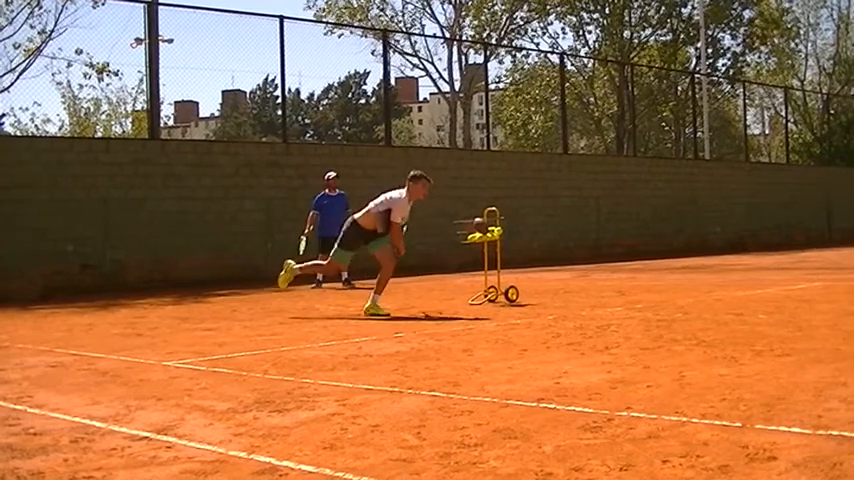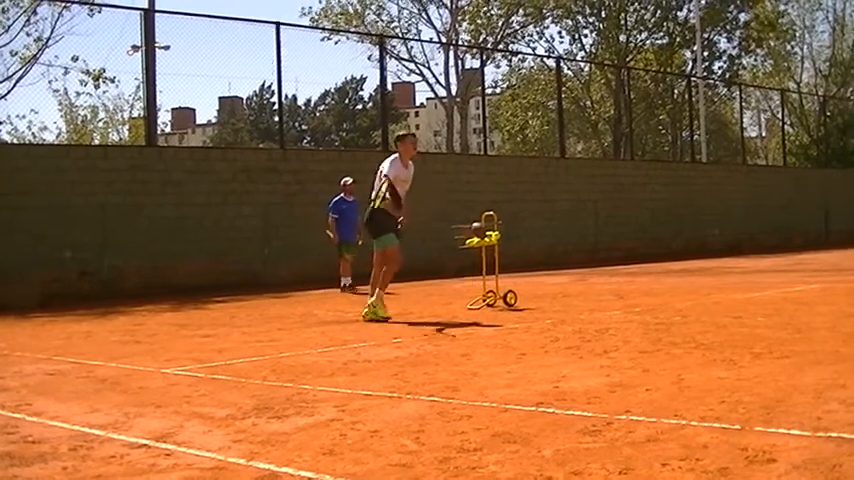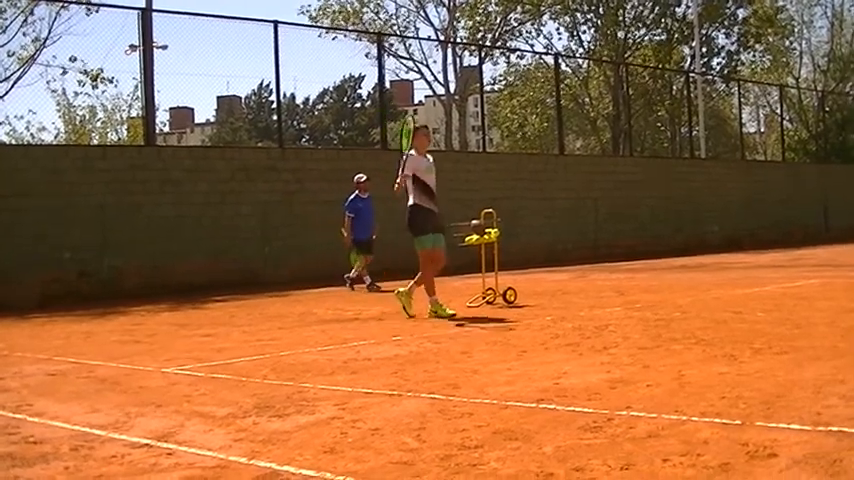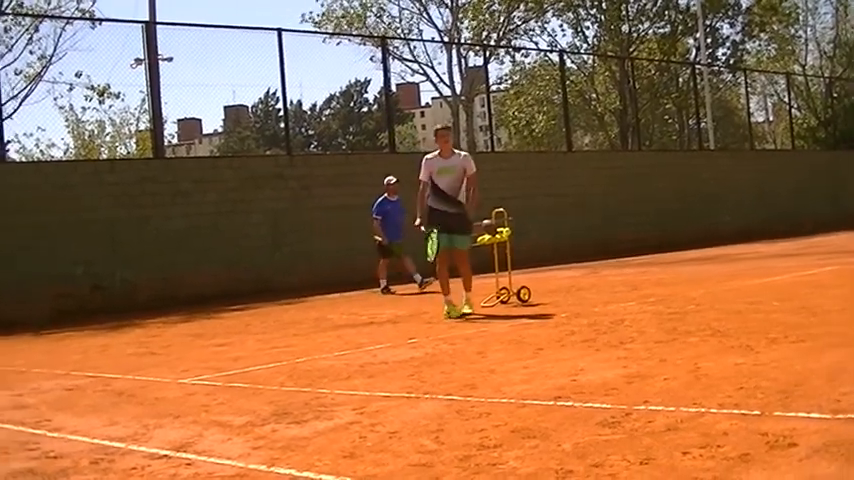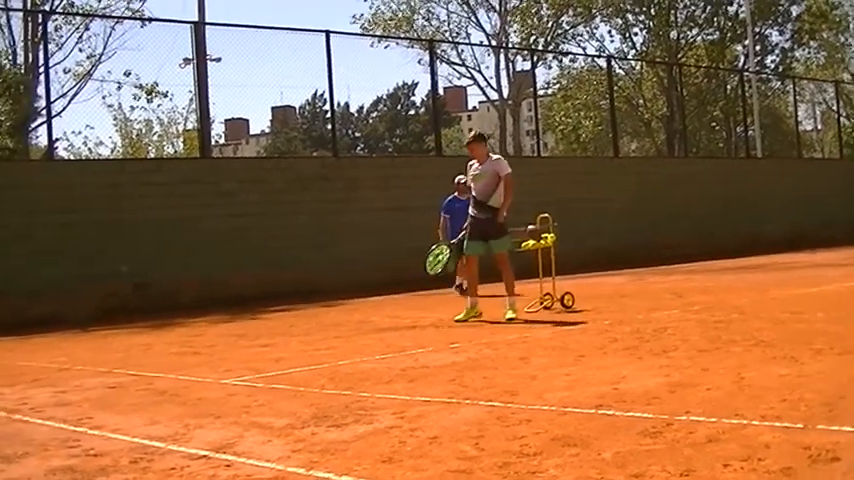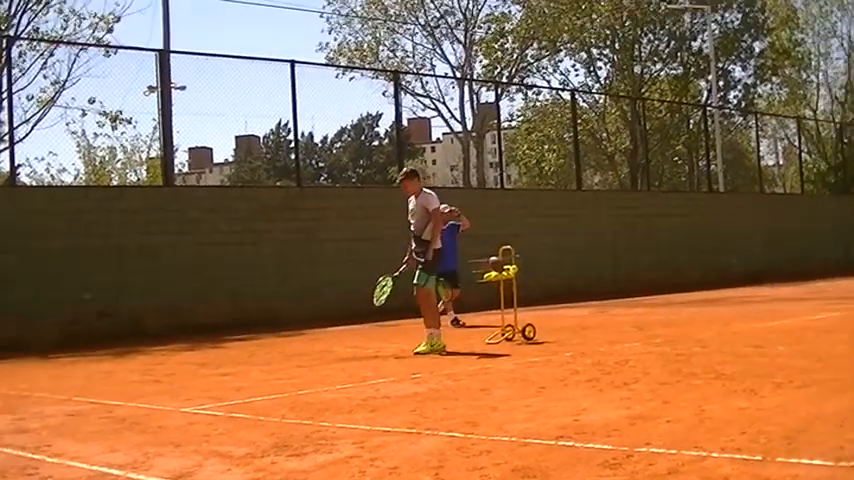
dt=0.5s
person 1, frame 1
left shoulder: (406, 202)
right shoulder: (400, 201)
left elbow: (395, 230)
right elbow: (394, 234)
right wrist: (401, 250)
left hip: (372, 231)
right hip: (356, 229)
left knee: (389, 264)
right knee: (330, 266)
left ankle: (372, 304)
right ankle: (293, 269)
person 1, frame 2
left shoulder: (410, 167)
right shoulder: (391, 163)
right elbow: (385, 181)
left wrist: (403, 216)
right wrist: (383, 195)
left hip: (392, 217)
right hip: (379, 215)
left knee: (381, 264)
right knee: (395, 261)
left ankle: (371, 308)
right ankle: (376, 302)
person 1, frame 3
left shoulder: (429, 159)
right shoulder: (410, 157)
right elbow: (402, 180)
left wrist: (434, 209)
right wrist: (399, 186)
left hip: (432, 212)
right hip: (419, 212)
left knee: (440, 260)
right knee: (428, 260)
left ankle: (407, 292)
right ankle: (433, 304)
person 1, frame 4
left shoulder: (464, 158)
right shoulder: (429, 160)
left elbow: (473, 185)
right elbow: (423, 188)
left wrist: (470, 210)
right wrist: (420, 215)
left hip: (458, 213)
right hip: (437, 214)
left knee: (461, 259)
right knee: (442, 259)
left ankle: (467, 301)
right ankle: (448, 304)
person 1, frame 5
left shoulder: (497, 162)
right shoulder: (471, 166)
left elbow: (510, 187)
left wrist: (501, 212)
right wrist: (469, 218)
left hip: (493, 219)
right hip: (475, 220)
left knee: (502, 262)
right knee: (469, 263)
left ankle: (511, 306)
right ankle: (473, 307)
person 1, frame 6
left shoulder: (428, 196)
right shoulder: (411, 200)
left elbow: (438, 221)
left wrist: (430, 247)
right wrist: (411, 253)
left hip: (430, 252)
right hip: (419, 252)
left knee: (421, 293)
right knee: (428, 296)
left ankle: (432, 339)
right ankle: (434, 340)
person 2, frame 1
left shoulder: (343, 196)
right shoulder: (320, 198)
left elbow: (348, 213)
right elbow: (313, 214)
right wrist: (308, 228)
left hip: (340, 232)
right hip: (325, 233)
right knee: (323, 256)
left ankle: (345, 279)
right ankle: (319, 280)
person 2, frame 2
left shoulder: (354, 202)
right shoulder: (337, 202)
right elbow: (331, 220)
left wrist: (359, 233)
right wrist: (334, 235)
left hip: (351, 237)
right hip: (341, 237)
left knee: (348, 260)
right knee: (346, 258)
left ankle: (345, 284)
right ankle: (347, 283)
person 2, frame 3
left shoulder: (368, 197)
right shoulder: (353, 200)
right elbow: (348, 219)
left wrist: (373, 228)
right wrist: (348, 235)
left hip: (368, 235)
right hip: (357, 236)
left knee: (368, 258)
right knee: (362, 259)
left ankle: (351, 276)
right ankle: (368, 282)
person 2, frame 4
left shoulder: (398, 201)
right shoulder: (380, 203)
right elbow: (376, 222)
left wrist: (402, 234)
right wrist: (382, 237)
left hip: (398, 238)
right hip: (386, 239)
left knee: (406, 258)
right knee: (384, 261)
left ankle: (420, 281)
right ankle: (383, 286)
person 2, frame 5
left shoulder: (469, 200)
right shoulder: (450, 202)
right elbow: (443, 220)
right wrist: (442, 236)
right hip: (456, 236)
left knee: (466, 260)
right knee: (464, 259)
left ankle: (465, 286)
right ankle: (458, 283)
person 2, frame 6
left shoulder: (452, 227)
left elbow: (467, 225)
left wrist: (458, 215)
left hip: (452, 267)
right hip: (440, 268)
left knee: (456, 291)
left ankle: (438, 309)
right ankle: (452, 317)
